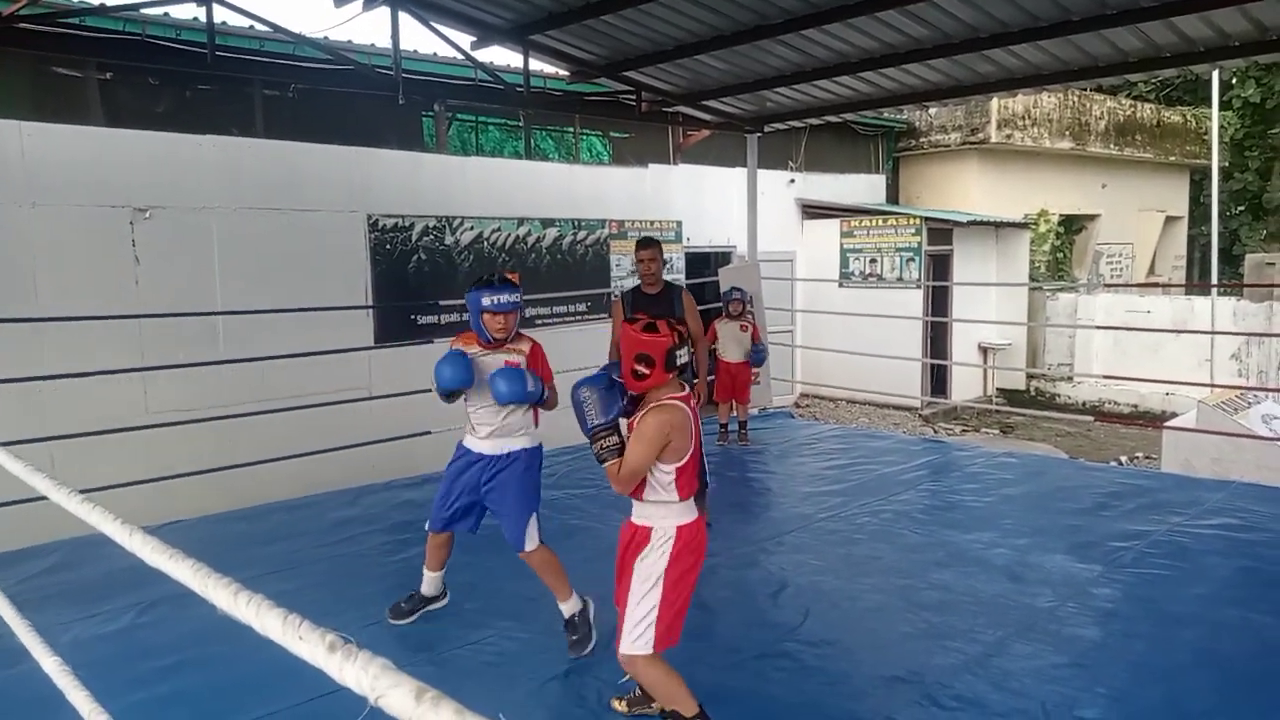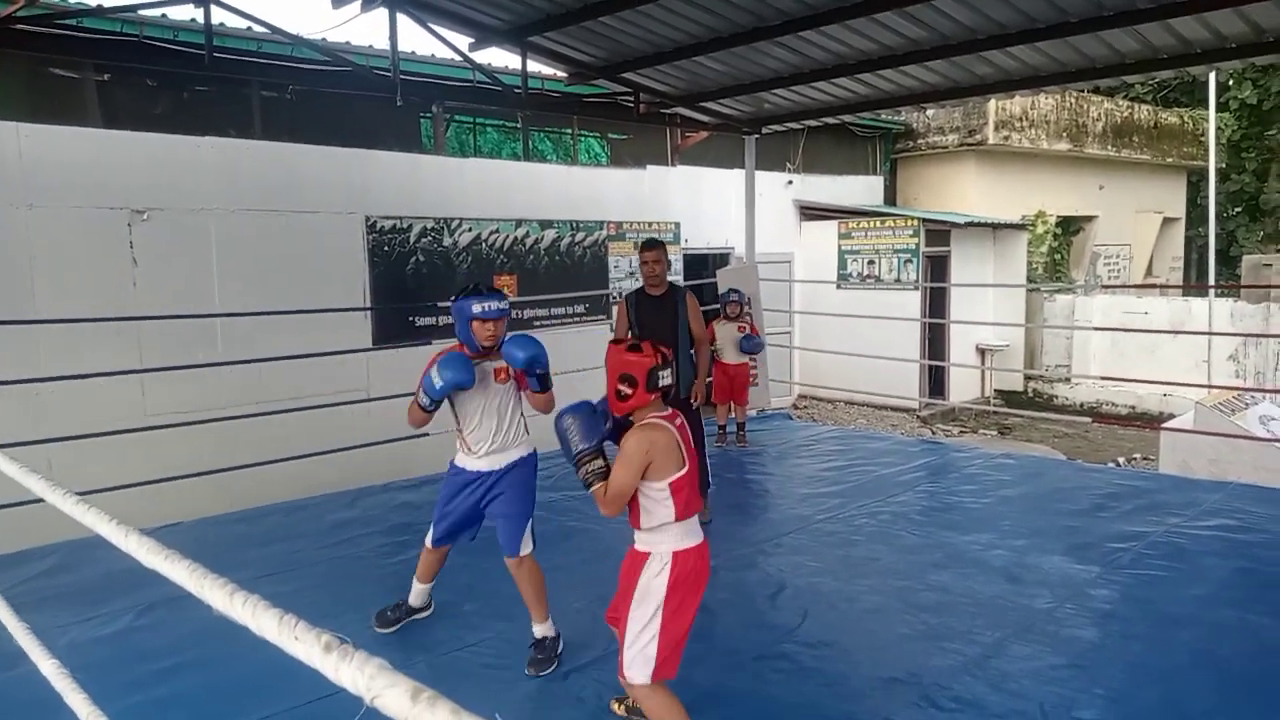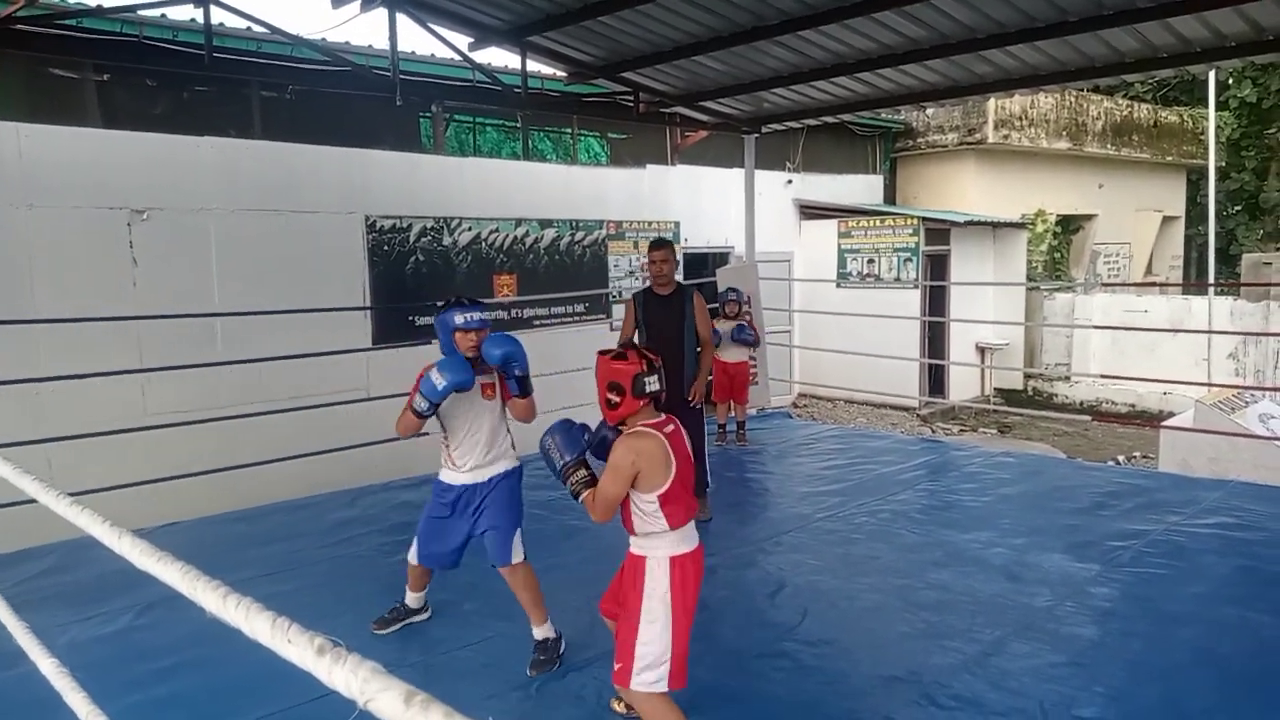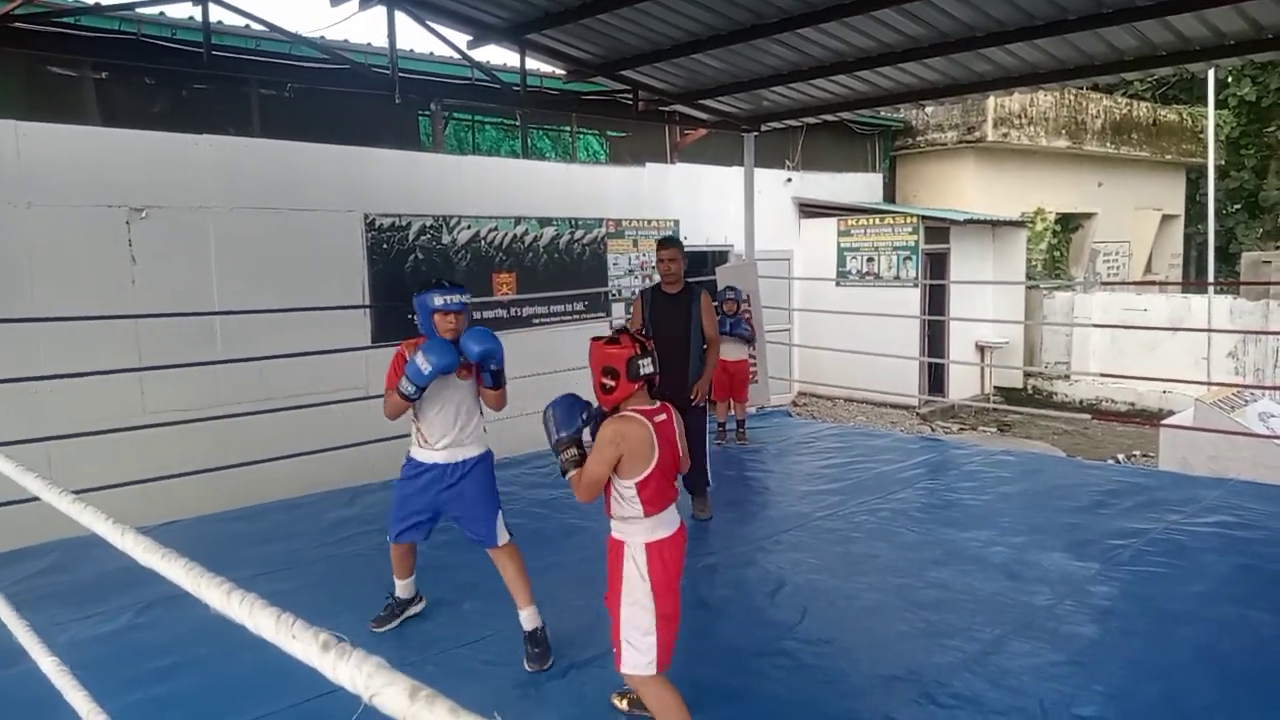
dt=0.1s
person 1, frame 1
left shoulder: (528, 347)
right shoulder: (462, 347)
left elbow: (550, 401)
right elbow: (446, 396)
left wrist: (529, 388)
right wrist: (448, 383)
left hip: (518, 455)
right hip: (472, 452)
left knee: (527, 543)
right knee: (440, 525)
left ankle: (575, 609)
right ankle: (430, 591)
person 1, frame 2
left shoulder: (515, 354)
right shoulder: (445, 360)
left elbow: (546, 407)
right elbow: (415, 421)
left wrist: (537, 374)
right wrist: (431, 392)
left hip: (512, 467)
right hip: (467, 469)
left knee: (517, 551)
right knee: (437, 541)
left ankle: (545, 634)
right ankle: (416, 602)
person 1, frame 3
left shoulder: (496, 365)
right shoulder: (433, 371)
left elbow: (526, 415)
right elbow: (403, 429)
left wrist: (517, 377)
right wrist: (427, 394)
left hip: (497, 477)
right hip: (452, 484)
left knee: (509, 558)
right knee: (422, 556)
left ankle: (547, 636)
right ankle: (413, 606)
person 1, frame 4
left shoulder: (475, 353)
right shoulder: (409, 353)
left elbow: (497, 403)
right elbow: (391, 410)
left wrist: (492, 369)
right wrist: (416, 376)
left hip: (471, 463)
right hip: (423, 464)
left knee: (497, 541)
right knee: (400, 537)
left ankle: (533, 626)
right ankle: (406, 597)
person 2, frame 1
left shoulder: (658, 417)
right shoulder: (681, 396)
left elbow: (622, 481)
left wrist: (602, 426)
right wrist: (625, 403)
left hip: (666, 537)
right hip: (652, 526)
left knee: (634, 654)
right knee: (630, 607)
person 2, frame 2
left shoulder: (642, 438)
right shoulder: (674, 419)
left elbow: (609, 504)
left wrist: (586, 452)
right wrist: (614, 431)
left hip: (667, 560)
right hip: (662, 549)
left knee: (636, 675)
right knee: (623, 624)
person 2, frame 3
left shoulder: (631, 446)
right shoulder: (673, 427)
left elbow: (601, 512)
left wrist: (571, 468)
left hip: (661, 564)
right hip: (679, 550)
left knee: (641, 685)
right knee: (616, 617)
person 2, frame 4
left shoulder: (615, 429)
right shoulder: (669, 414)
left elbow: (585, 492)
left wrist: (567, 442)
left hip: (640, 548)
right hip: (665, 536)
left knee: (638, 666)
right knee: (623, 614)
person 3, frame 1
left shoulder: (681, 296)
right shoulder: (624, 301)
left elbow: (699, 340)
right elbow: (616, 347)
left wrist: (702, 379)
left ankle: (699, 498)
person 3, frame 2
left shoulder: (685, 298)
right shoulder: (628, 303)
left elbow: (701, 342)
left wrist: (701, 380)
left hip: (682, 390)
left knee: (692, 445)
left ankle: (700, 497)
person 3, frame 3
left shoulder: (692, 299)
right shoulder: (637, 302)
left elbow: (707, 343)
right elbow: (625, 345)
left wrist: (702, 380)
left hip: (686, 390)
left knee: (693, 445)
left ankle: (699, 496)
person 3, frame 4
left shoulder: (699, 297)
right shoulder: (644, 299)
left elbow: (713, 342)
left wrist: (706, 379)
left hip: (690, 389)
right hip: (654, 389)
left knee: (695, 444)
left ankle: (700, 496)
